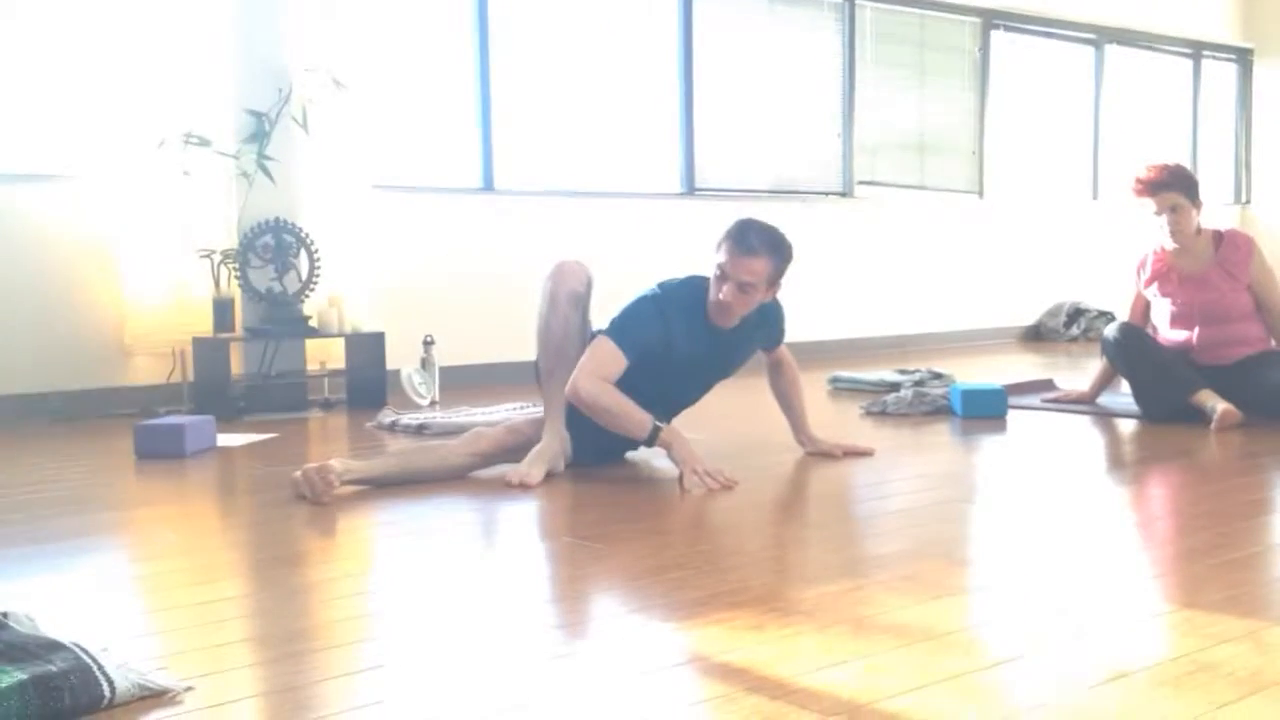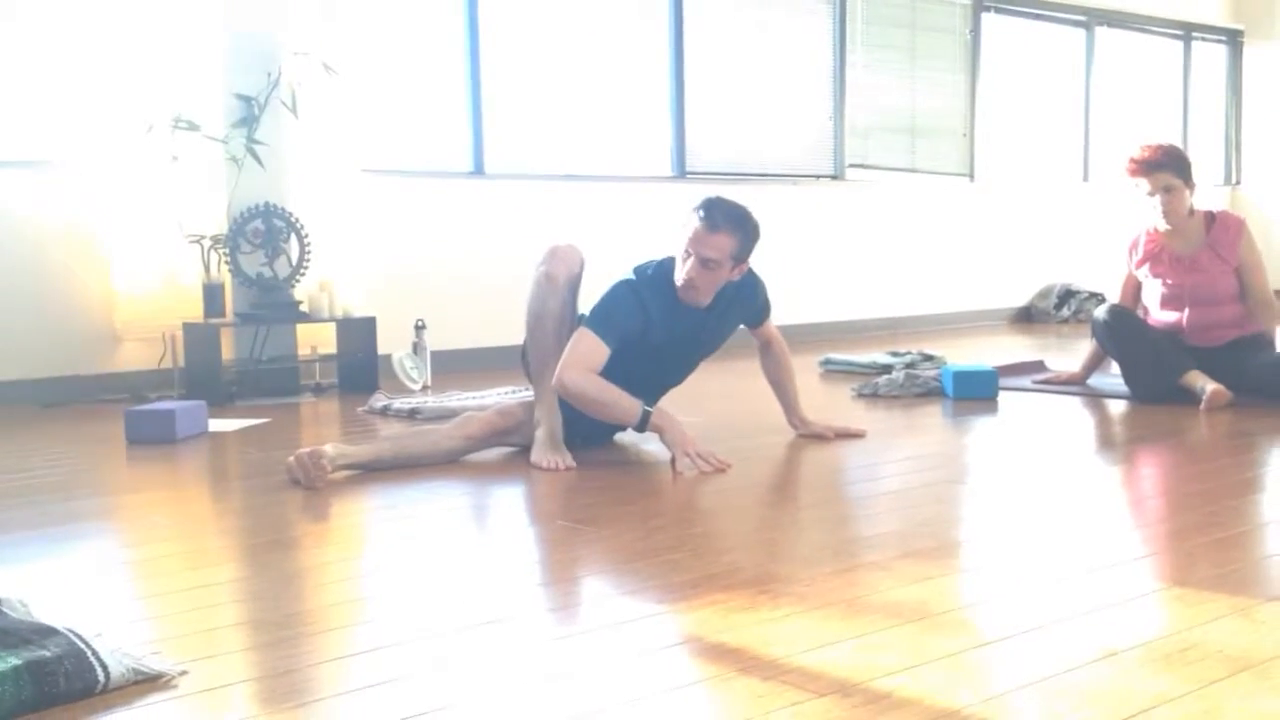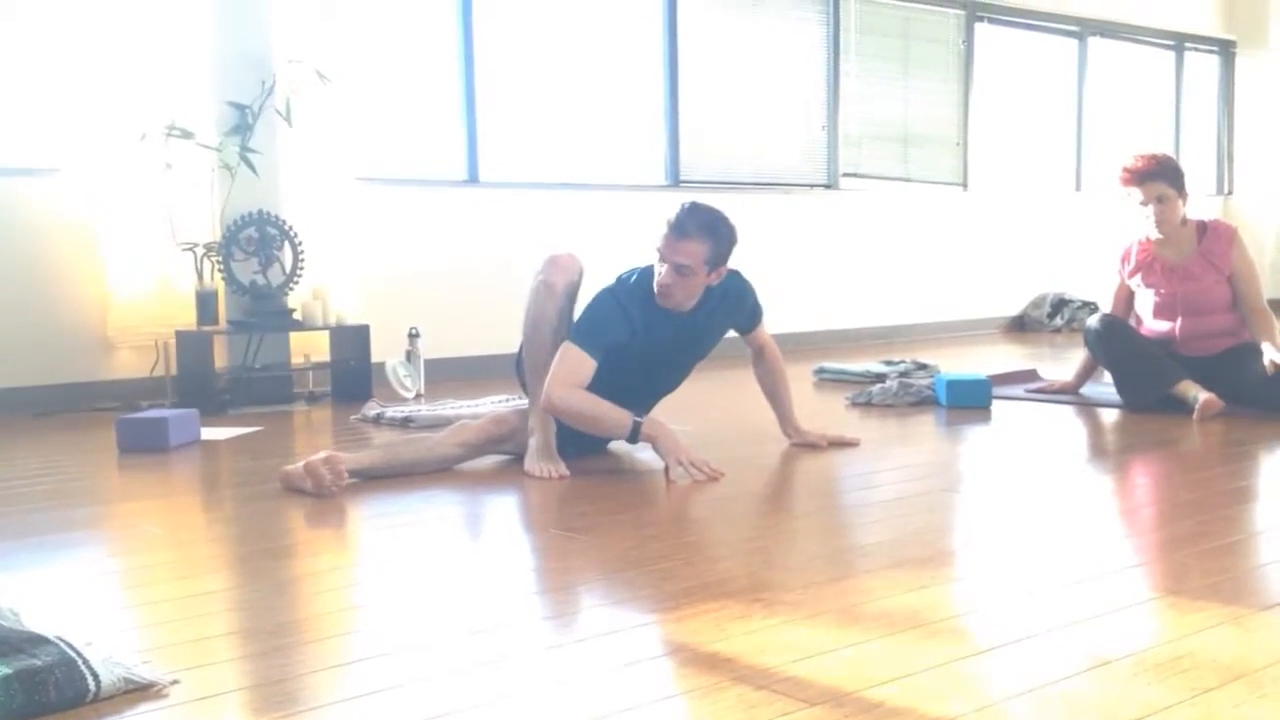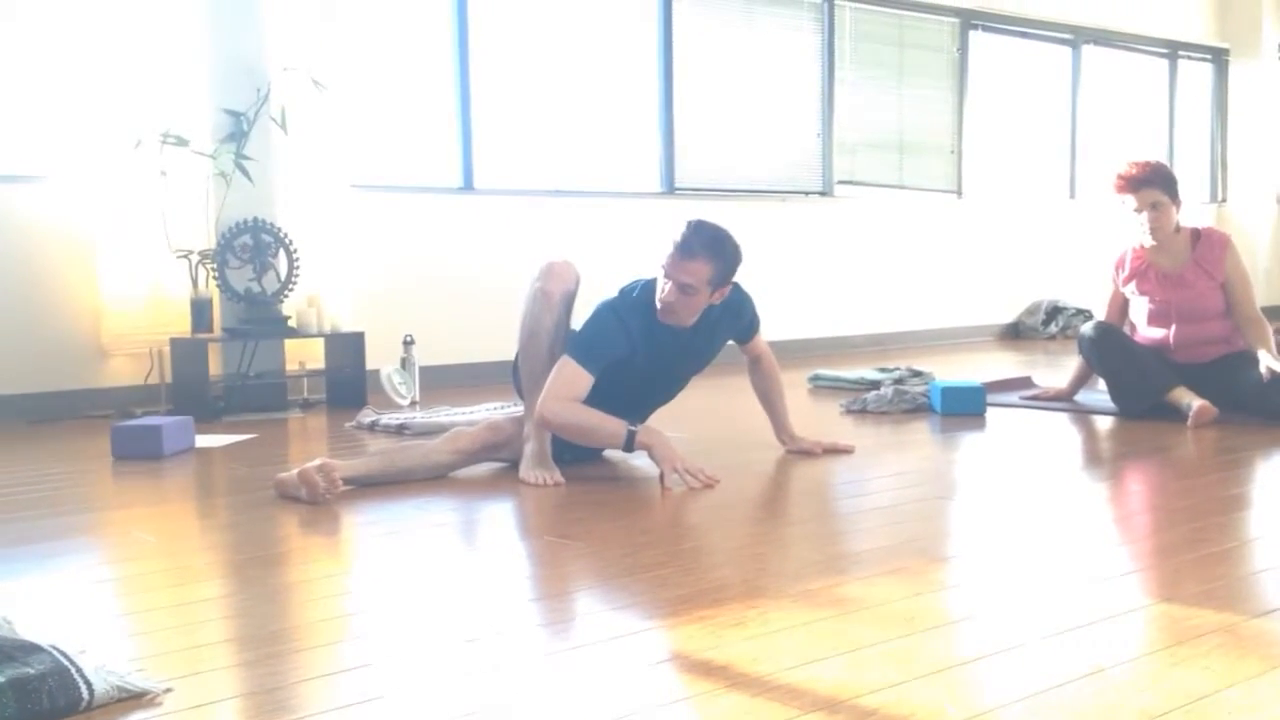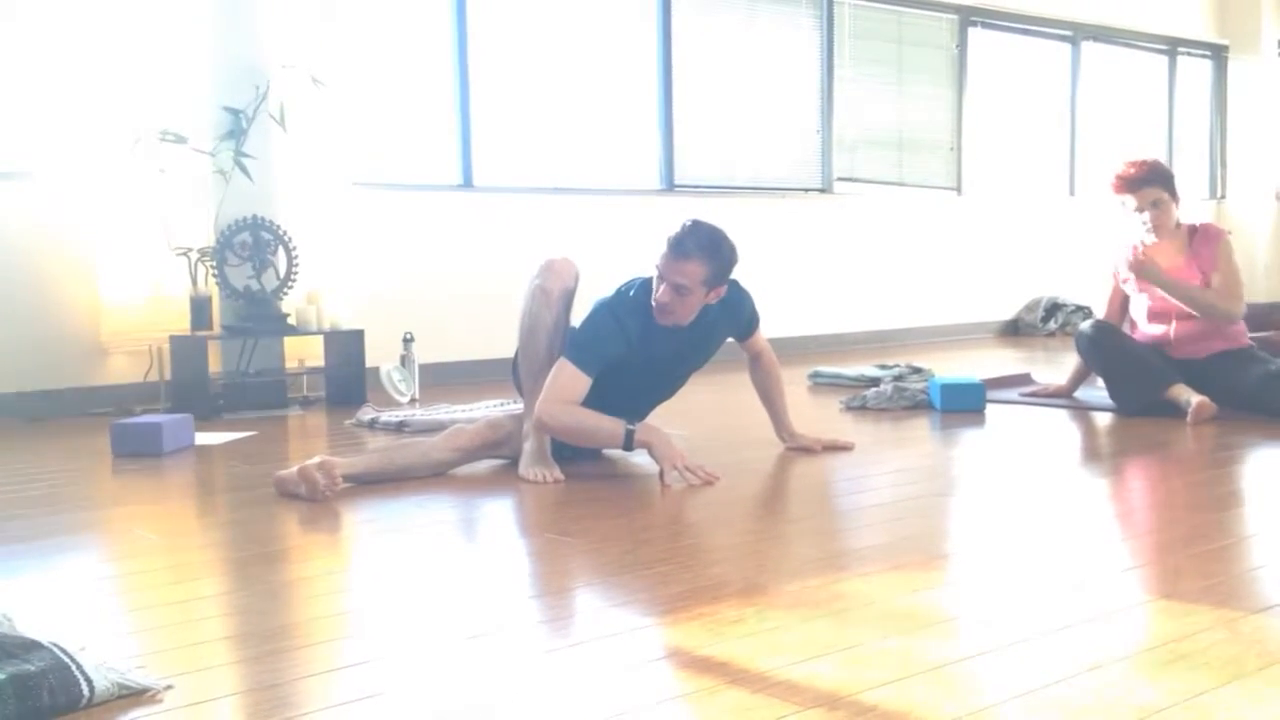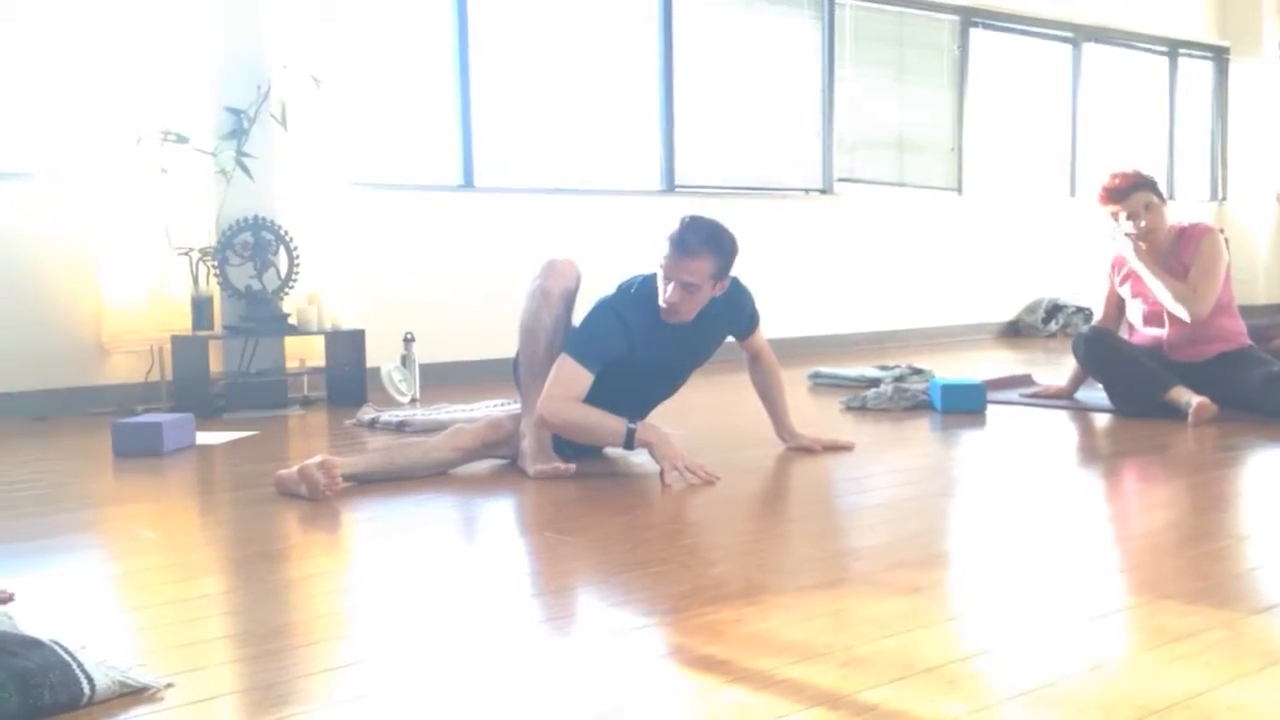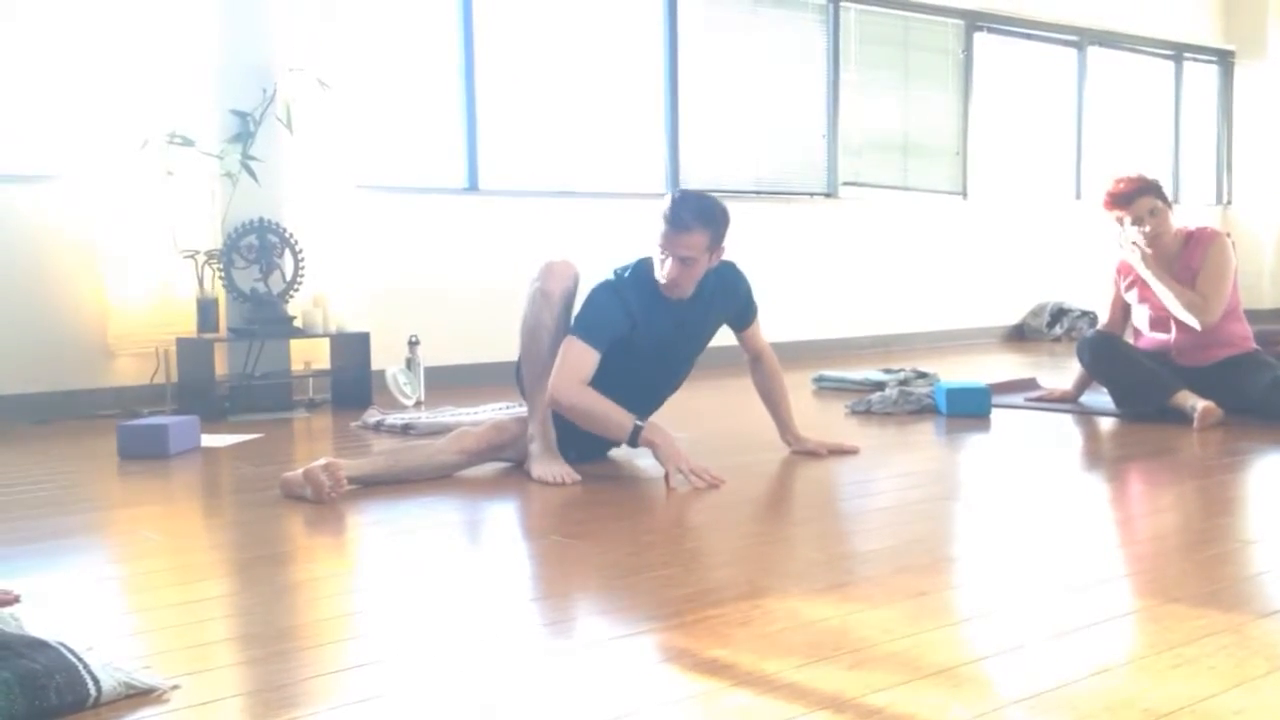
dt=0.7s
person 1, frame 1
left shoulder: (765, 316)
right shoulder: (663, 304)
left elbow: (780, 364)
right elbow: (584, 387)
left wrist: (806, 437)
right wrist: (672, 439)
left hip: (614, 439)
right hip: (582, 407)
left knee: (497, 443)
left ankle: (347, 470)
right ankle: (552, 438)
person 1, frame 2
left shoulder: (744, 291)
right shoulder: (637, 292)
left elbow: (770, 343)
right elbow: (572, 379)
left wrist: (799, 420)
right wrist: (662, 422)
left hip: (610, 417)
right hip: (564, 384)
left knee: (491, 427)
left ankle: (342, 456)
right ankle: (548, 423)
person 1, frame 3
left shoulder: (733, 293)
right shoulder: (619, 300)
left elbow: (764, 350)
right elbow: (560, 395)
left wrist: (792, 428)
right wrist: (654, 431)
left hip: (604, 421)
right hip: (559, 394)
left knee: (486, 435)
right ankle: (540, 436)
person 1, frame 4
left shoulder: (732, 307)
right shoulder: (622, 314)
left elbow: (760, 359)
right elbow: (553, 409)
left wrist: (788, 436)
right wrist: (649, 439)
left hip: (600, 428)
right hip: (556, 403)
left knee: (482, 442)
right ankle: (536, 445)
person 1, frame 5
left shoulder: (732, 303)
right shoulder: (618, 314)
left elbow: (761, 355)
right elbow: (553, 411)
left wrist: (787, 432)
right wrist: (648, 436)
left hip: (603, 421)
right hip: (556, 399)
left knee: (481, 440)
right ankle: (534, 444)
person 1, frame 6
left shoulder: (732, 301)
right shoulder: (620, 311)
left elbow: (760, 356)
right elbow: (555, 408)
left wrist: (788, 433)
right wrist: (648, 435)
left hip: (603, 422)
right hip: (555, 400)
left knee: (481, 440)
right ankle: (481, 447)
person 1, frame 7
left shoulder: (728, 284)
right shoulder: (615, 294)
left elbow: (760, 356)
right elbow: (566, 392)
left wrist: (792, 437)
right wrist: (654, 436)
left hip: (607, 431)
right hip: (565, 404)
left knee: (483, 443)
right knee: (556, 275)
right ankle: (541, 441)
person 2, frame 1
left shoulder: (1239, 248)
right shoulder: (1149, 267)
right elbow: (1126, 343)
right wrist: (1092, 392)
left hip: (1247, 369)
right hip: (1180, 376)
right knee: (1116, 333)
right ankle: (1211, 404)
person 2, frame 2
left shoulder: (1230, 230)
right shoulder: (1140, 248)
right elbow: (1115, 325)
right wrist: (1083, 372)
left hip: (1235, 350)
right hip: (1168, 357)
right knee: (1106, 316)
right ankle: (1200, 384)
person 2, frame 3
left shoulder: (1223, 239)
right shoulder: (1133, 257)
left elbow: (1255, 308)
right elbow: (1108, 334)
right wrist: (1076, 381)
left hip: (1226, 360)
right hip: (1160, 365)
right knee: (1098, 326)
right ankle: (1192, 394)
person 2, frame 4
left shoulder: (1216, 246)
right shoulder: (1127, 264)
left elbow: (1248, 316)
right elbow: (1101, 340)
right wrist: (1070, 389)
left hip: (1220, 367)
right hip: (1154, 373)
right knee: (1092, 333)
right ankle: (1187, 401)
person 2, frame 5
left shoulder: (1212, 240)
right shoulder: (1129, 259)
left elbow: (1233, 310)
right elbow: (1106, 329)
left wrist: (1158, 280)
right wrist: (1070, 385)
left hip: (1221, 361)
right hip: (1154, 367)
right knee: (1090, 333)
right ankle: (1185, 397)
person 2, frame 6
left shoulder: (1203, 238)
right shoulder: (1121, 262)
left elbow: (1194, 309)
right elbow: (1103, 329)
left wrist: (1140, 263)
right wrist: (1069, 386)
left hip: (1221, 362)
right hip: (1154, 367)
right knee: (1087, 340)
right ankle: (1185, 399)
person 2, frame 7
left shoulder: (1210, 243)
right shoulder: (1127, 266)
left elbow: (1204, 316)
right elbow: (1109, 332)
left wrist: (1147, 269)
right wrist: (1075, 389)
left hip: (1226, 367)
right hip: (1160, 372)
right knee: (1092, 344)
right ankle: (1190, 403)
